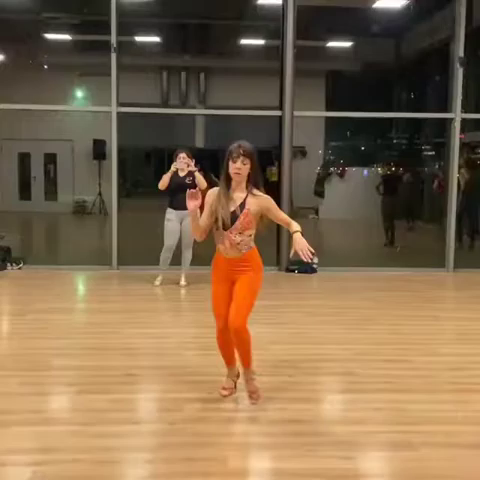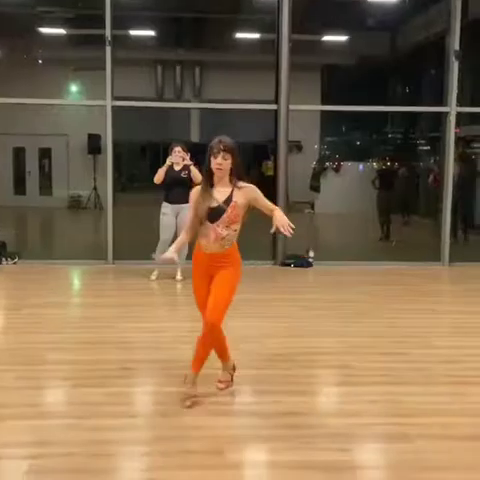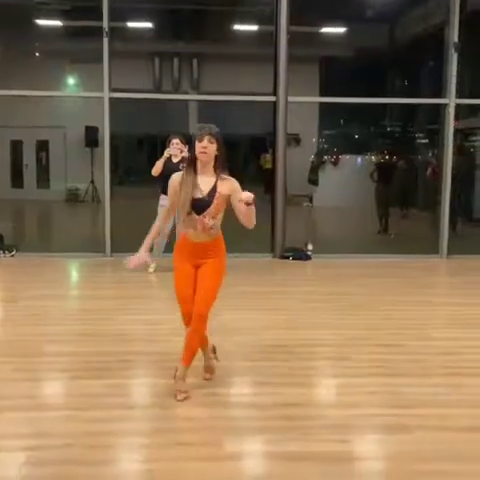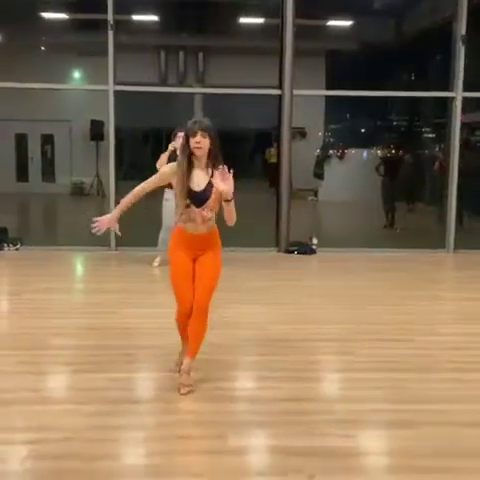
dt=0.2s
person 1, frame 1
left shoulder: (259, 200)
right shoulder: (215, 195)
left elbow: (287, 222)
right elbow: (199, 235)
left wrist: (297, 235)
right wrist: (193, 212)
left hip: (247, 267)
right hip: (220, 267)
left knee: (236, 324)
right knee: (222, 326)
left ankle: (248, 373)
right ankle: (231, 372)
person 1, frame 2
left shoulder: (246, 191)
right shoulder: (197, 193)
left elbow: (274, 210)
right elbow: (188, 232)
left wrist: (279, 215)
right wrist: (173, 250)
left hip: (227, 264)
right hip: (200, 262)
left knee: (212, 321)
right knee: (210, 322)
left ankle: (191, 378)
right ankle: (227, 366)
person 1, frame 3
left shoulder: (229, 185)
right shoulder: (179, 180)
left elbow: (250, 224)
right elbow: (164, 219)
left wrist: (249, 202)
right wrist: (145, 249)
left hip: (213, 253)
right hip: (185, 250)
left knee: (201, 314)
right knee: (188, 315)
left ankle: (181, 372)
right ankle: (207, 349)
person 1, frame 4
left shoulder: (223, 177)
right shoulder: (174, 170)
left elbow: (231, 221)
right elbow: (142, 189)
left wrist: (227, 198)
right wrist: (114, 214)
left hip: (210, 246)
right hip: (182, 243)
left knee: (201, 306)
right knee: (185, 307)
left ankle: (187, 365)
right ankle: (186, 348)
person 2, frame 1
left shoulder: (194, 174)
right shoulder: (170, 174)
left elbow: (203, 186)
right elbow: (161, 187)
left wrist: (194, 170)
right wrist: (171, 170)
right hip: (173, 213)
left knee: (187, 245)
right knee: (169, 245)
left ankle: (183, 276)
right ankle: (161, 275)
person 2, frame 2
left shoulder: (189, 168)
right shoulder: (166, 168)
left elbow: (199, 180)
right elbow: (156, 180)
left wrist: (190, 164)
right wrist: (166, 164)
left hip: (186, 207)
right hip: (168, 206)
right knee: (164, 239)
left ankle: (179, 270)
right ankle: (156, 268)
person 2, frame 3
left shoulder: (187, 160)
right shoulder: (164, 160)
right elbow: (154, 173)
left wrist: (187, 156)
right wrist: (164, 157)
right hip: (165, 198)
right knee: (163, 231)
right ankle: (154, 261)
person 2, frame 4
right shoulder: (169, 154)
right elbow: (159, 166)
right wrist: (169, 150)
right hip: (170, 192)
right knee: (167, 225)
right ankle: (159, 255)
